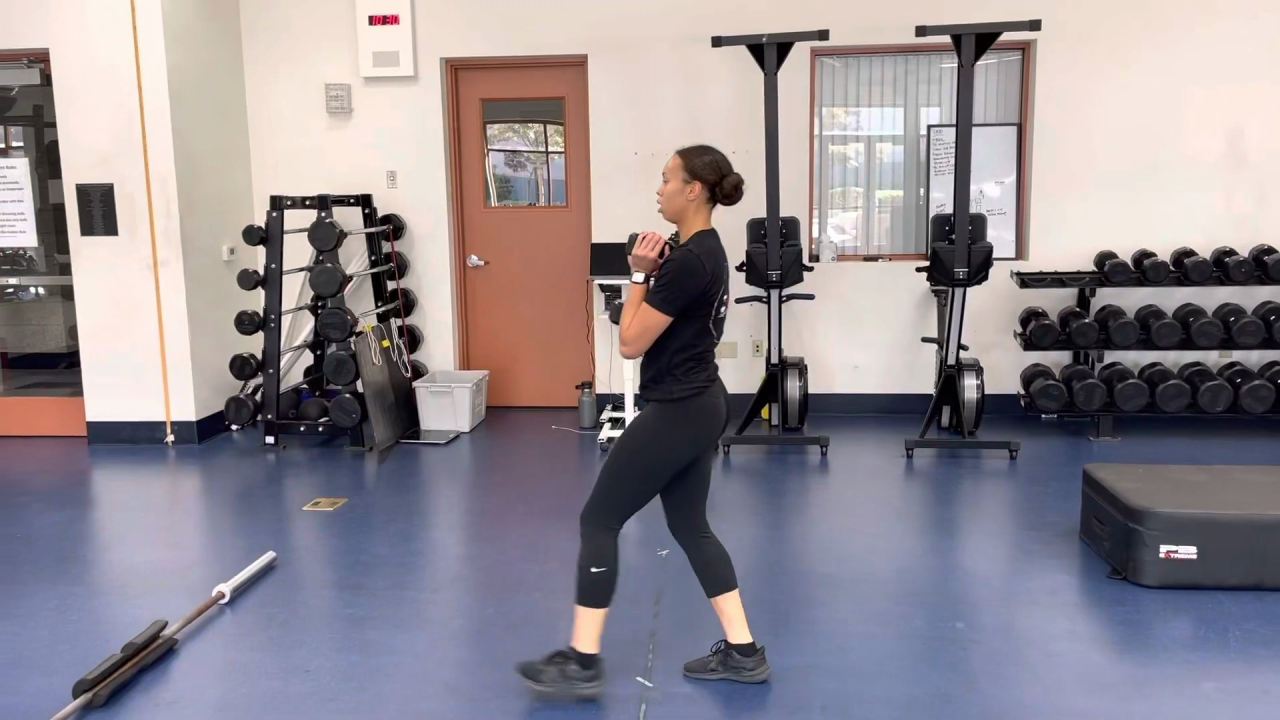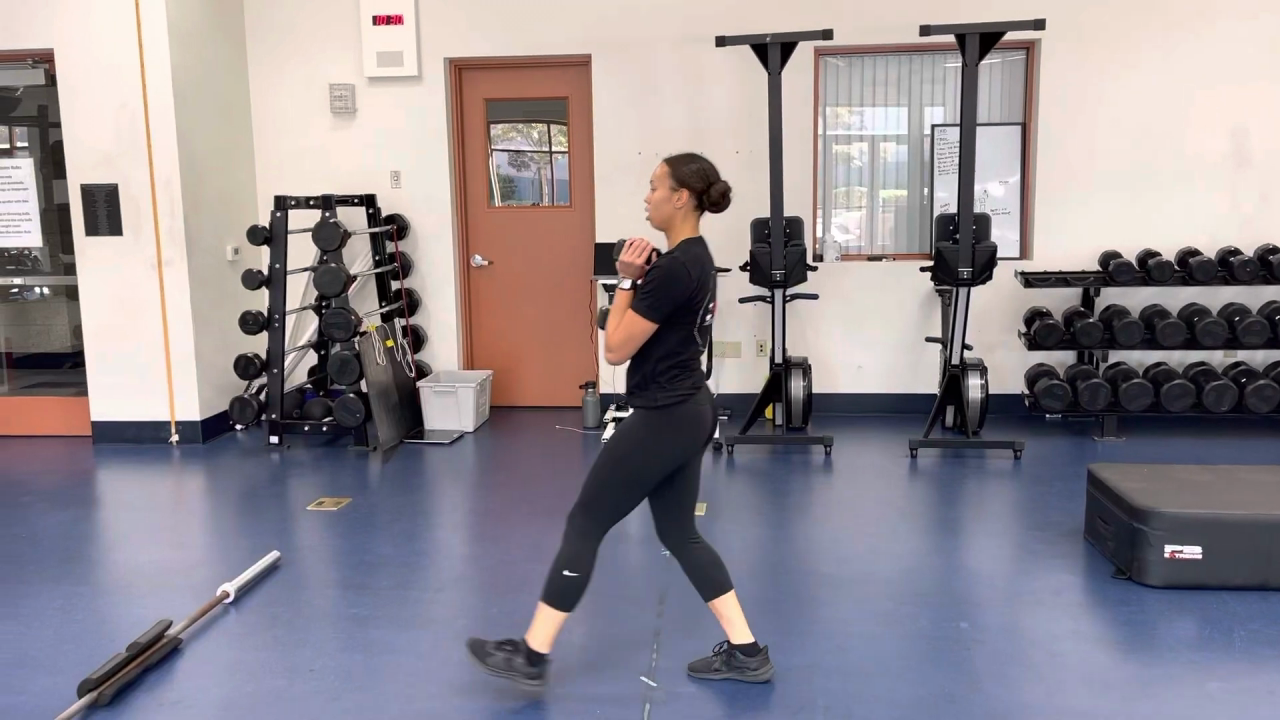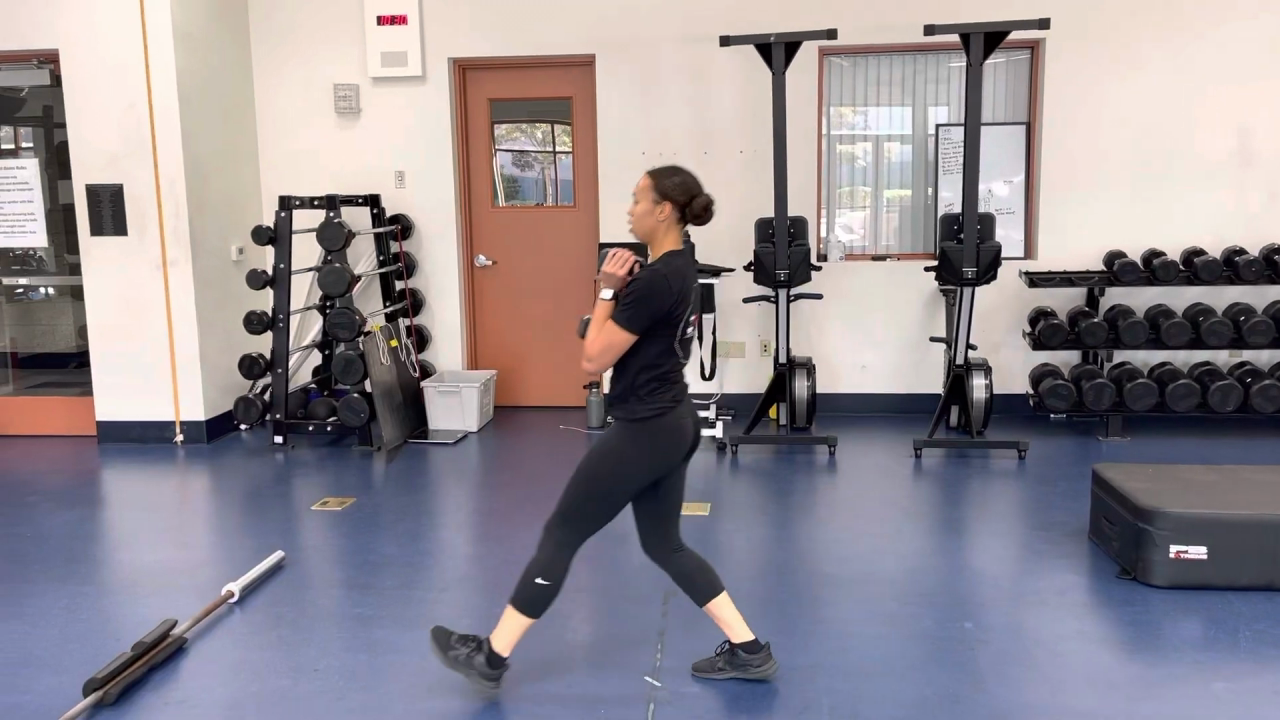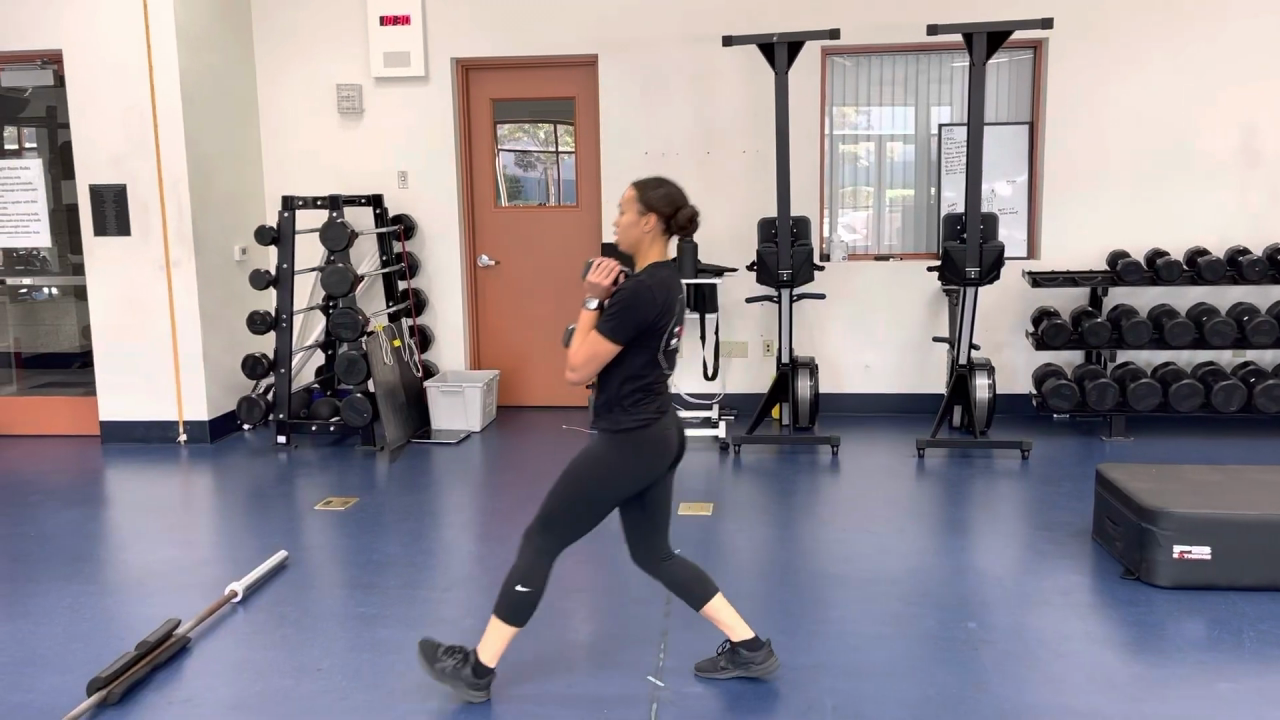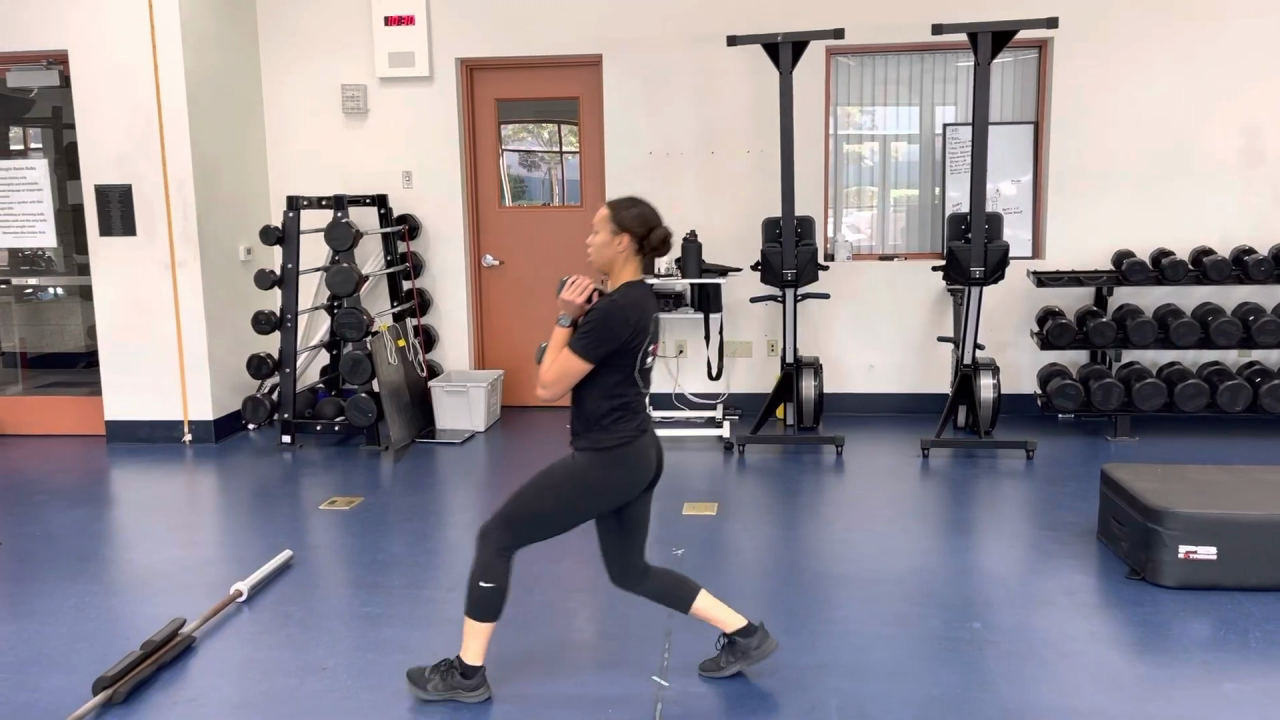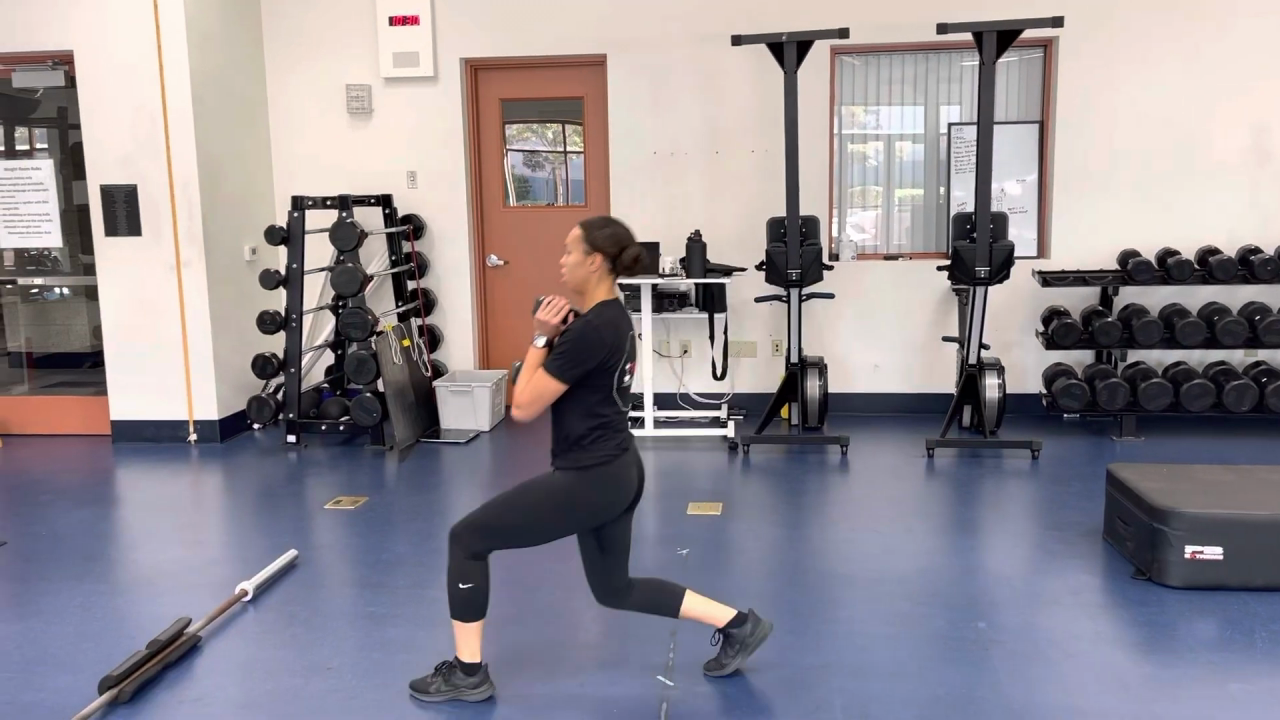
dt=0.1s
person 1, frame 1
left shoulder: (688, 259)
right shoulder: (704, 250)
left elbow: (632, 342)
left wrist: (640, 275)
right wrist: (653, 273)
left hip: (675, 411)
right hip: (700, 404)
left knee: (598, 522)
right knee: (690, 527)
left ankle: (583, 661)
right ankle: (742, 651)
person 1, frame 2
left shoulder: (675, 268)
right shoulder: (694, 258)
left elbow: (616, 350)
left wrist: (626, 281)
right wrist: (639, 280)
left hip: (663, 419)
right hip: (690, 412)
left knee: (585, 525)
right knee: (679, 533)
left ankle: (528, 655)
right ankle: (746, 651)
person 1, frame 3
left shoulder: (657, 279)
right shoulder: (679, 269)
left elbow: (594, 359)
left wrist: (608, 292)
right wrist: (620, 290)
left hip: (644, 431)
right hip: (673, 423)
left knee: (562, 534)
right knee: (663, 543)
left ankle: (493, 658)
right ankle: (747, 649)
person 1, frame 4
left shoulder: (640, 291)
right shoulder: (662, 281)
left elbow: (576, 369)
left wrist: (593, 302)
right wrist: (606, 299)
left hip: (628, 442)
right hip: (658, 436)
left knee: (541, 542)
right knee: (652, 553)
left ankle: (478, 668)
right ankle: (748, 645)
person 1, frame 5
left shoulder: (616, 309)
right shoulder: (637, 298)
left elbow: (549, 387)
left wrist: (567, 320)
right wrist: (580, 318)
left hip: (606, 460)
right hip: (637, 453)
left knee: (497, 538)
right knee: (630, 570)
left ankle: (467, 672)
right ankle: (743, 633)
person 1, frame 6
left shoulder: (591, 329)
right shoulder: (610, 317)
left elbow: (523, 408)
left wrist: (542, 339)
right wrist: (556, 338)
left hip: (588, 480)
right hip: (616, 473)
left knee: (467, 538)
right knee: (613, 588)
left ankle: (467, 671)
right ankle: (738, 624)
